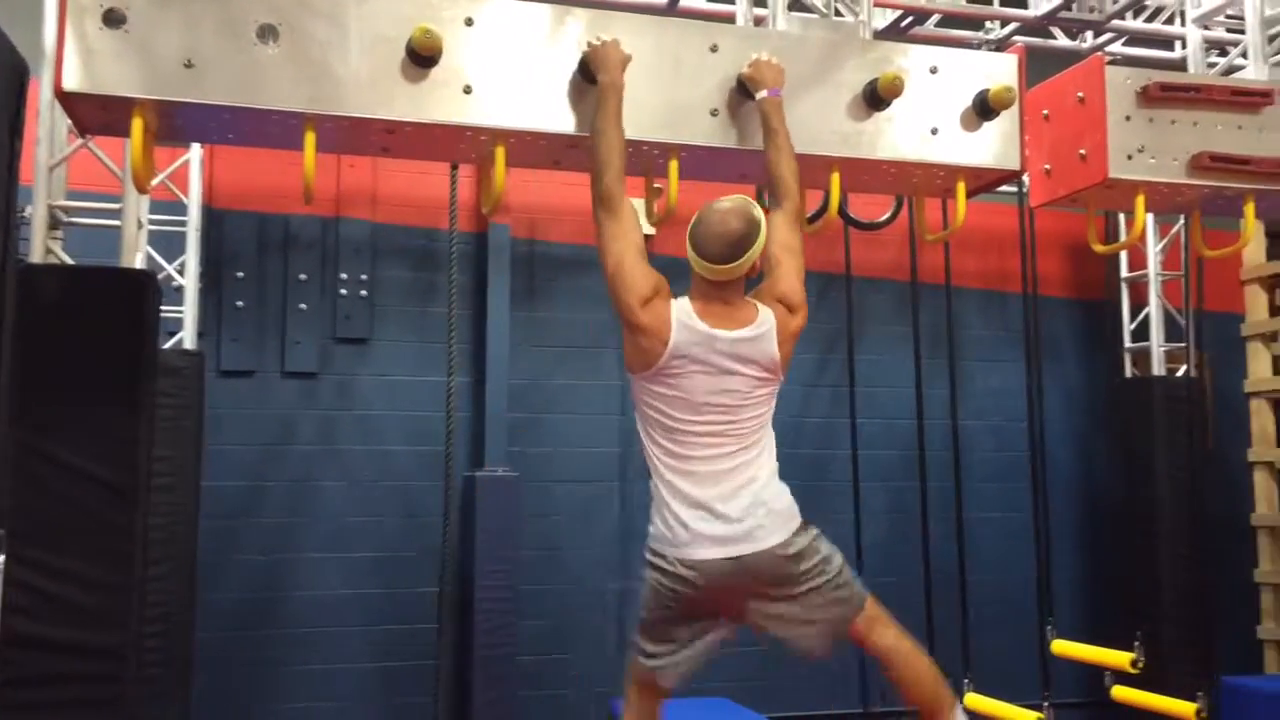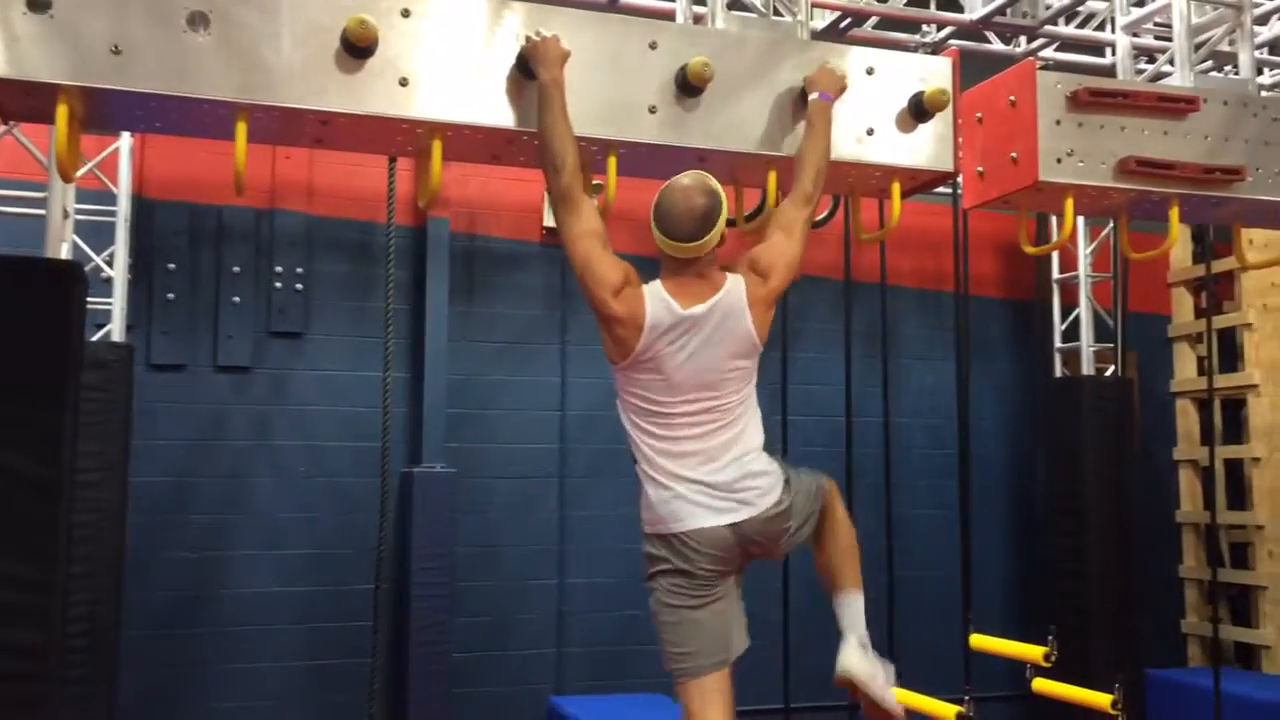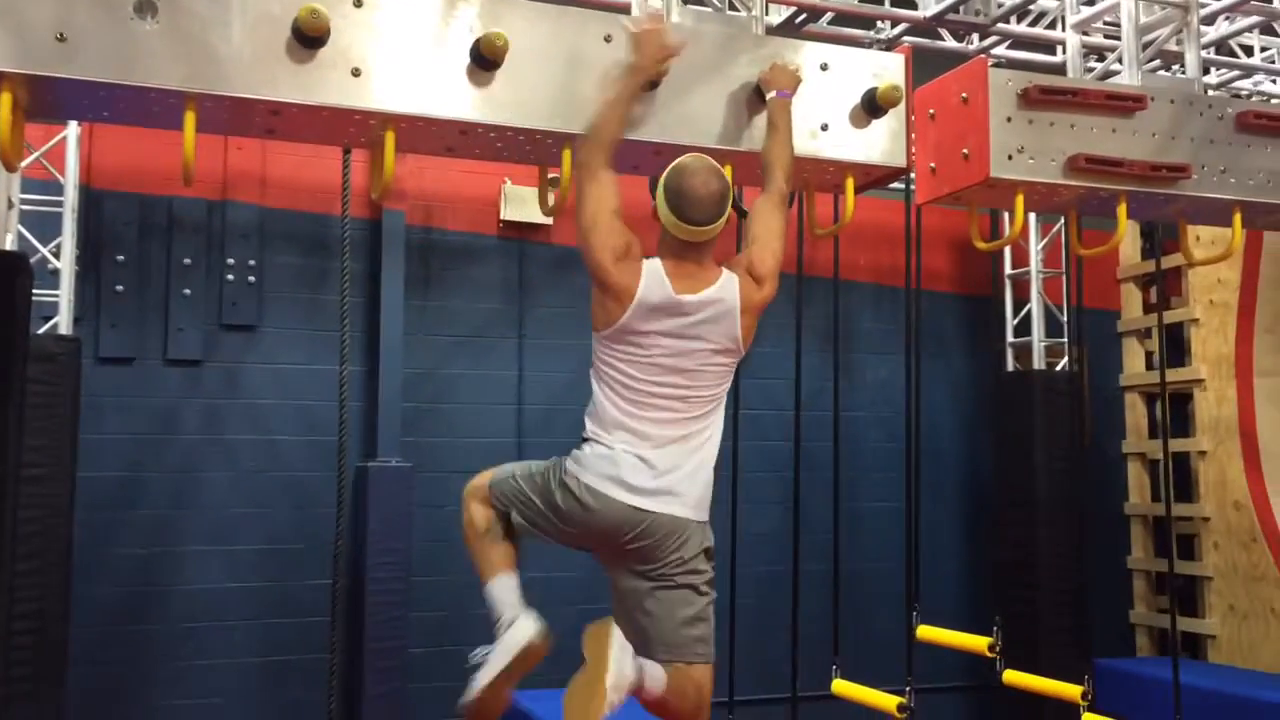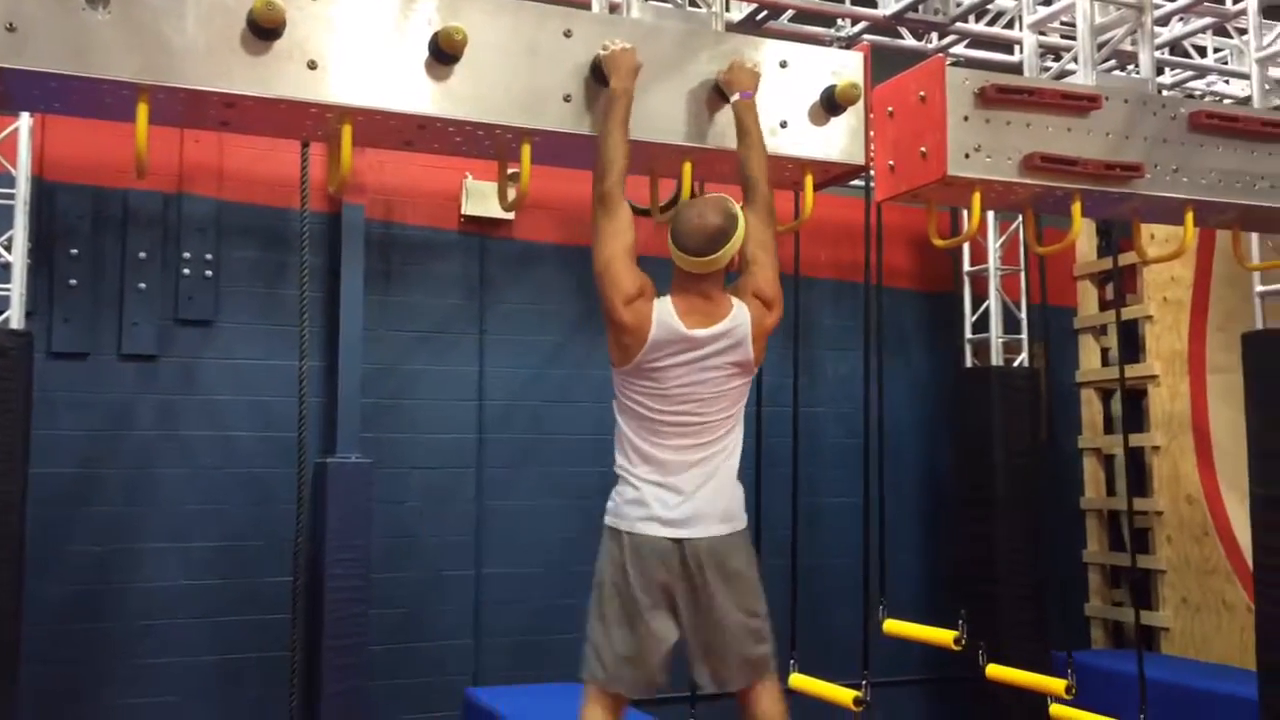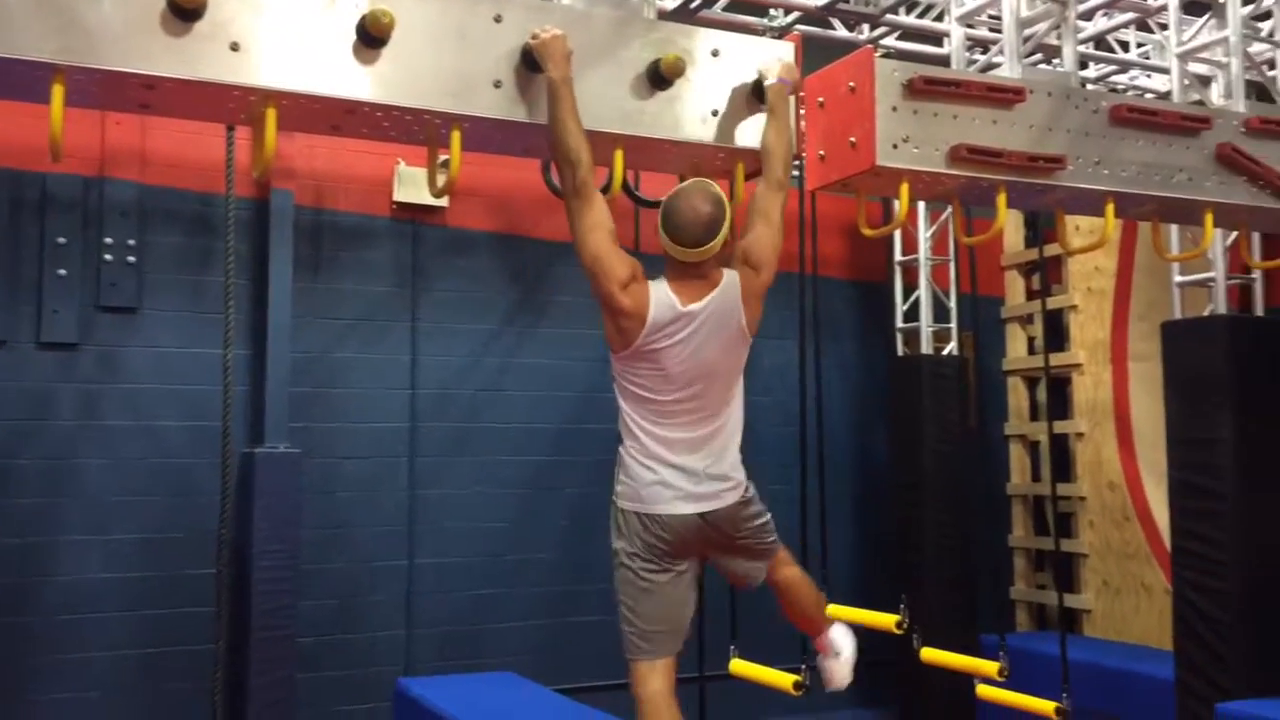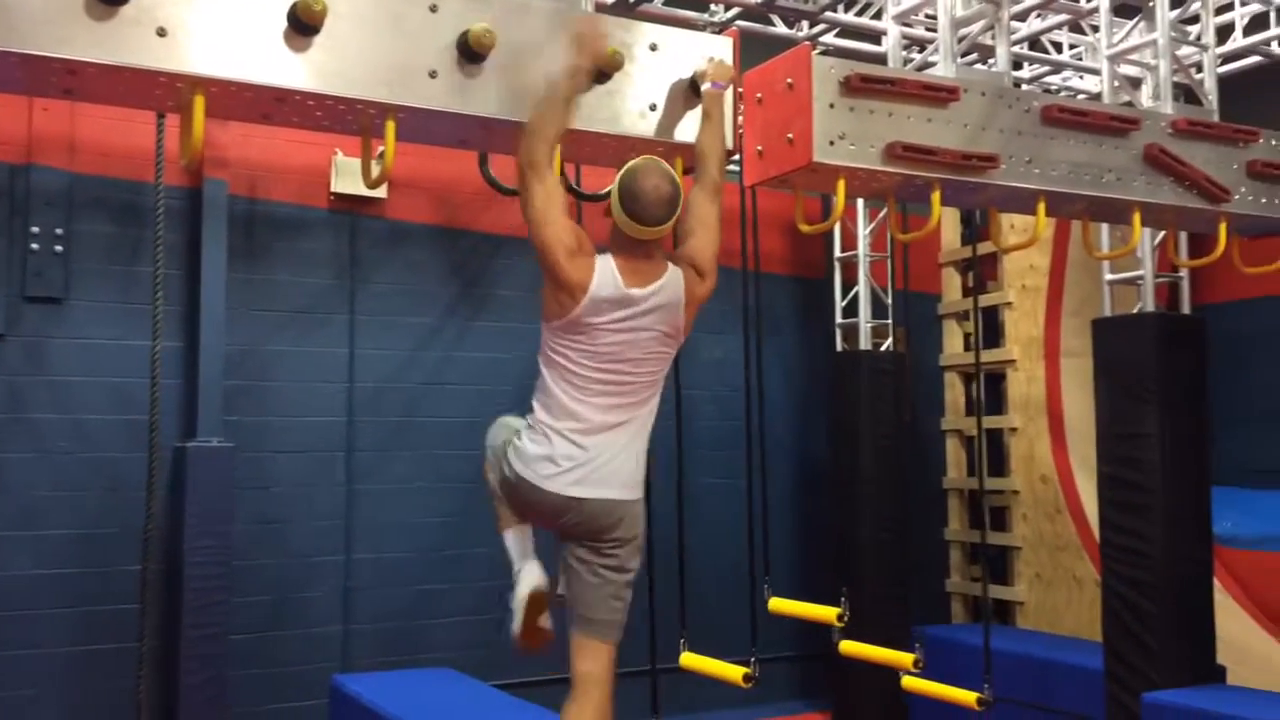
dt=0.5s
person 1, frame 1
left shoulder: (651, 320)
right shoulder: (780, 322)
left elbow: (611, 199)
right elbow: (789, 205)
left wrist: (610, 85)
right wrist: (771, 101)
left hip: (683, 562)
right hip: (775, 546)
right knee: (877, 630)
person 1, frame 2
left shoulder: (624, 307)
right shoulder: (755, 292)
left elbow: (567, 193)
right elbow: (804, 196)
left wrist: (549, 80)
right wrist: (821, 100)
left hip: (683, 535)
right hip: (764, 510)
right knee: (828, 498)
right ankle: (857, 645)
person 1, frame 3
left shoulder: (622, 278)
right shoulder: (749, 295)
left elbow: (592, 162)
right elbow: (778, 195)
left wrist: (639, 69)
right wrist: (780, 102)
left hip: (587, 489)
right hip: (674, 519)
left knee: (483, 494)
left ankle: (515, 624)
person 1, frame 4
left shoulder: (633, 316)
right shoulder: (757, 318)
left elbow: (609, 196)
right elbow: (760, 200)
left wrist: (618, 89)
right wrist: (743, 99)
left hip: (635, 536)
right hip: (718, 537)
person 1, frame 5
left shoulder: (630, 302)
right shoulder: (746, 292)
left elbow: (579, 184)
right elbow: (774, 185)
left wrist: (558, 76)
right wrist: (778, 96)
left hip: (649, 512)
right hip: (728, 501)
right knee: (777, 565)
right ankle: (829, 644)
person 1, frame 6
left shoulder: (574, 272)
right shoulder: (690, 287)
left elbow: (536, 158)
right elbow: (709, 185)
left wrist: (579, 67)
right wrist: (714, 95)
left hip: (539, 481)
right hip: (614, 500)
left knee: (502, 439)
left ankle: (526, 566)
